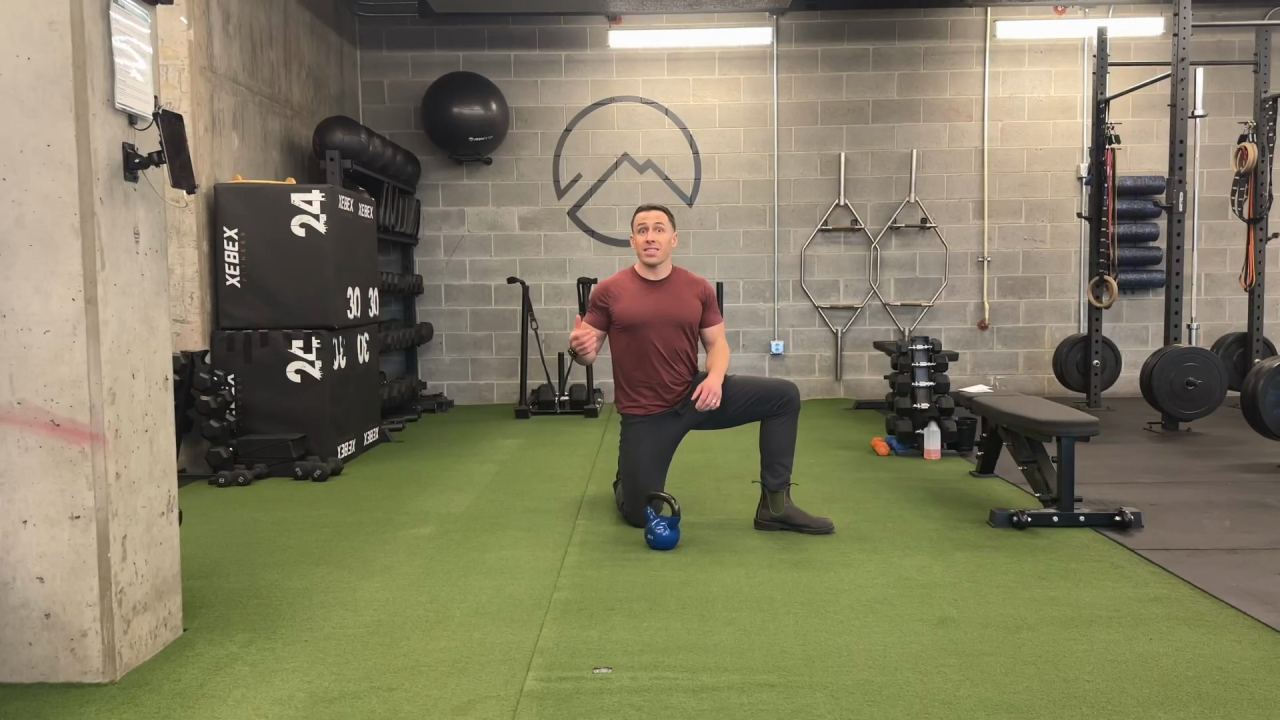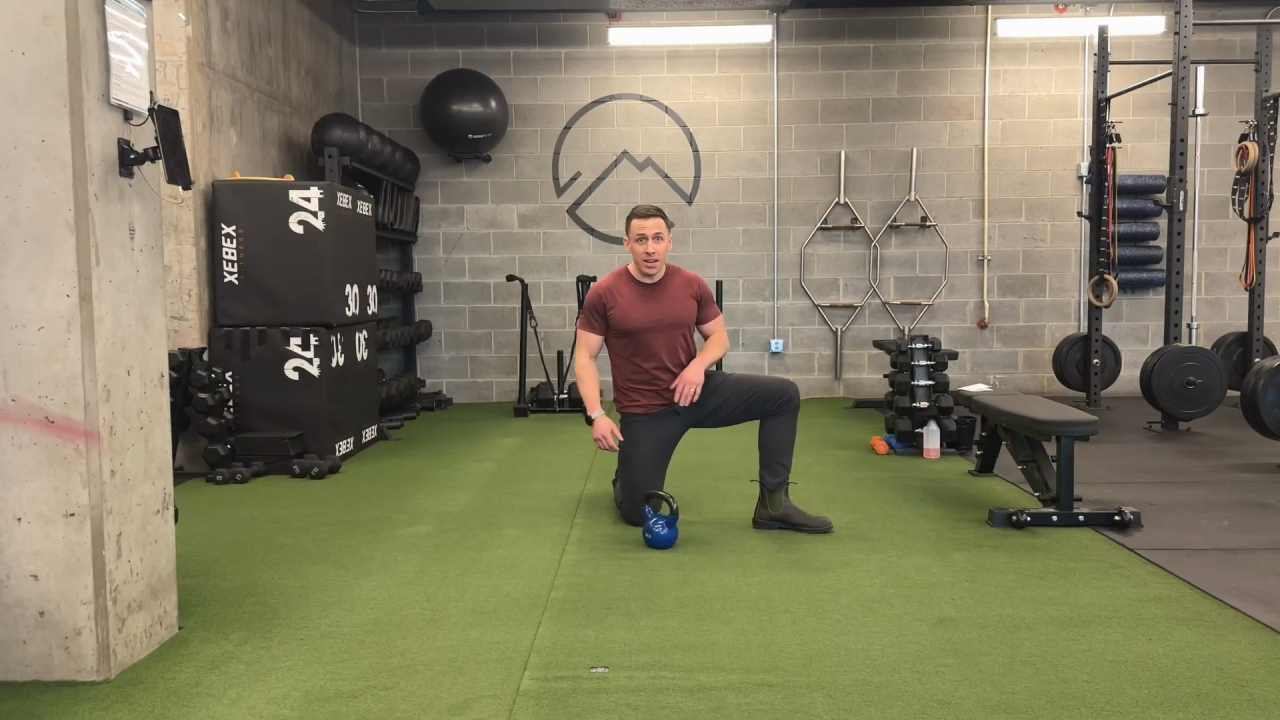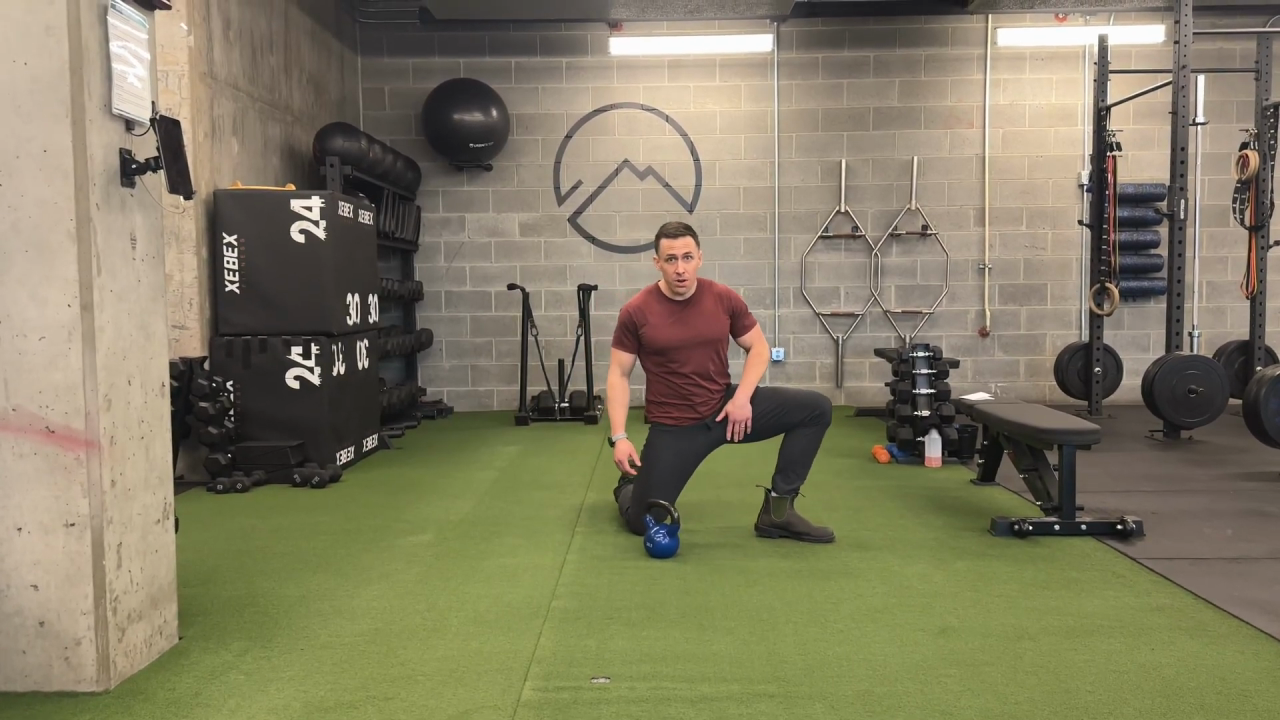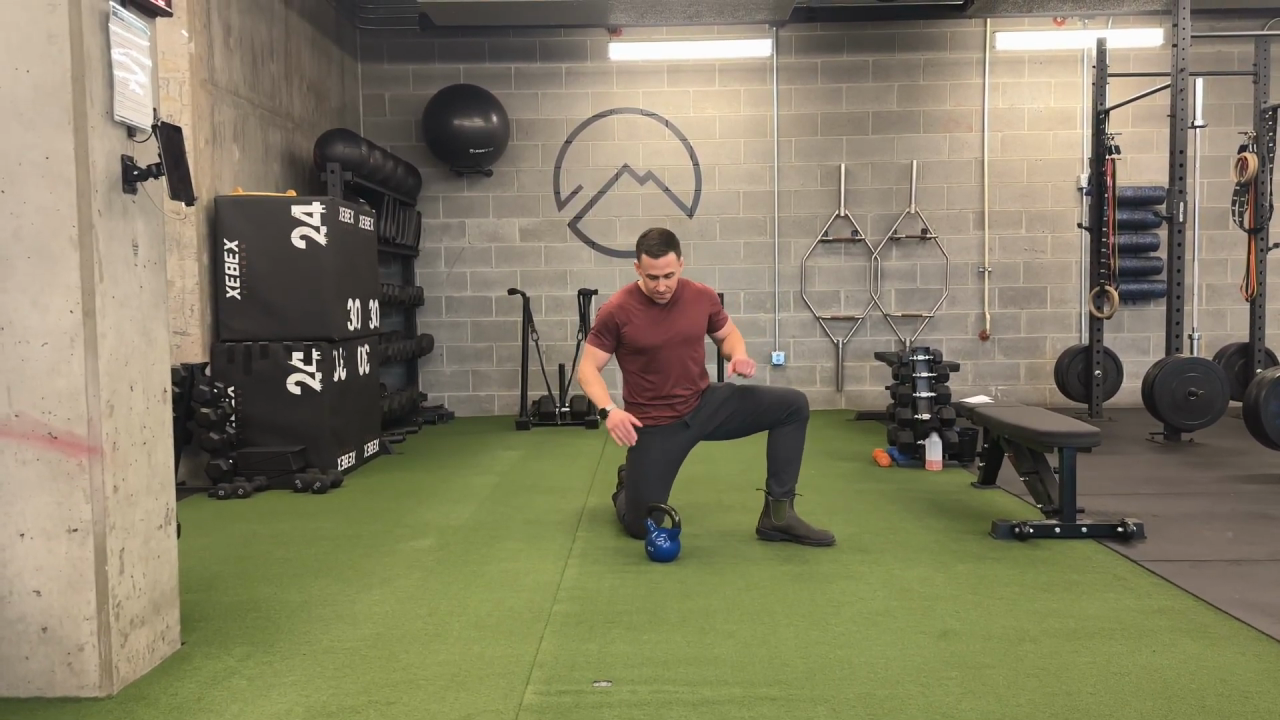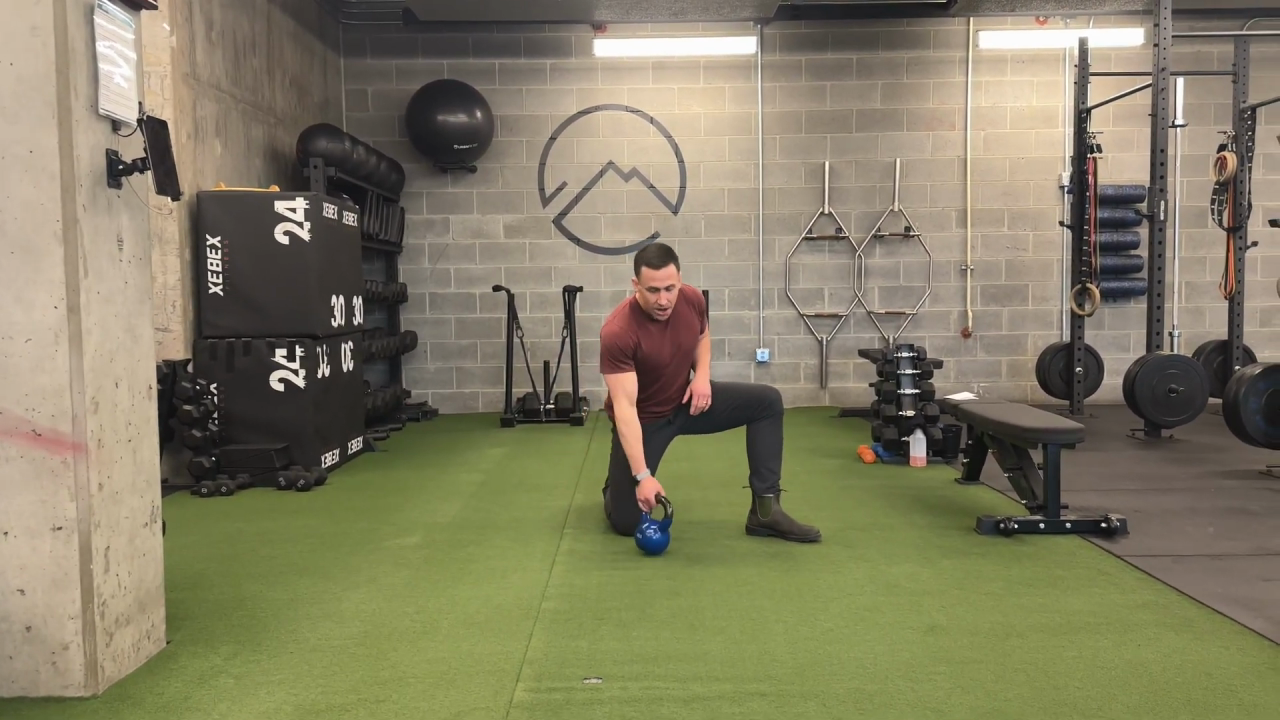
dt=1s
person 1, frame 1
left shoulder: (698, 288)
right shoulder: (609, 291)
left elbow: (717, 343)
right elbow: (589, 349)
left wrist: (715, 376)
right wrist: (580, 350)
left hip: (695, 395)
right hip: (645, 413)
left knee: (784, 396)
right knee: (640, 515)
left ankle: (775, 505)
right ankle: (627, 479)
person 1, frame 2
left shoulder: (692, 285)
right shoulder: (604, 294)
left elbow: (719, 337)
right elbow: (585, 357)
left wrist: (699, 366)
right wrist: (596, 415)
left hip: (695, 392)
right hip: (644, 411)
left knee: (783, 395)
right knee: (640, 513)
left ankle: (773, 504)
right ankle: (625, 477)
person 1, frame 3
left shoulder: (724, 298)
right shoulder: (636, 312)
left elbow: (758, 348)
right elbow: (618, 375)
left wrist: (742, 398)
right wrist: (619, 437)
left hip: (725, 407)
right hip: (674, 425)
left knee: (817, 408)
right knee: (643, 521)
left ankle: (777, 509)
right ankle: (629, 486)
person 1, frame 4
left shoulder: (702, 296)
right shoulder: (616, 311)
left elbow: (727, 333)
right elbow: (588, 369)
left wrist: (738, 355)
right wrist: (609, 410)
left hip: (705, 403)
right hip: (655, 424)
left knee: (793, 405)
right knee: (641, 525)
left ankle: (778, 514)
right ankle: (627, 489)
person 1, frame 5
left shoulder: (693, 300)
right shoulder: (618, 332)
right elbow: (625, 407)
left wrist: (702, 374)
right wrist: (643, 476)
left hip: (685, 402)
right hip: (643, 419)
left knee: (767, 401)
right knee: (628, 522)
left ankle: (765, 510)
right ankle: (618, 484)
